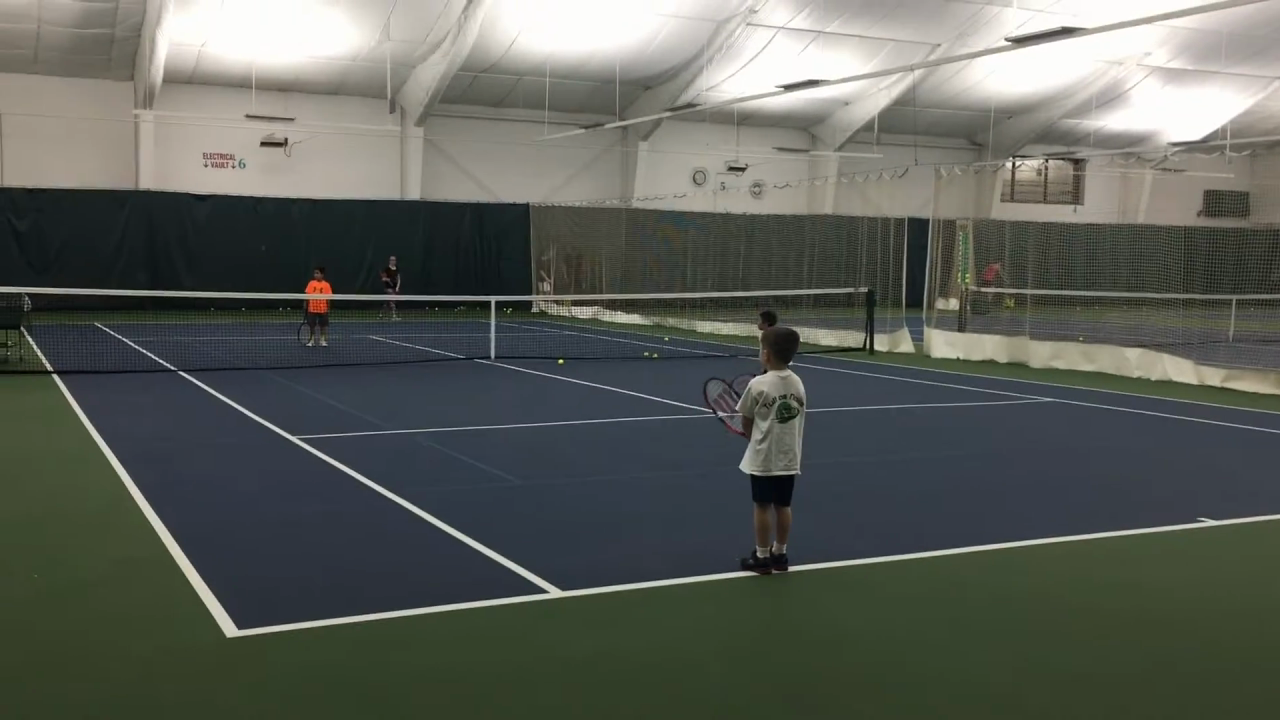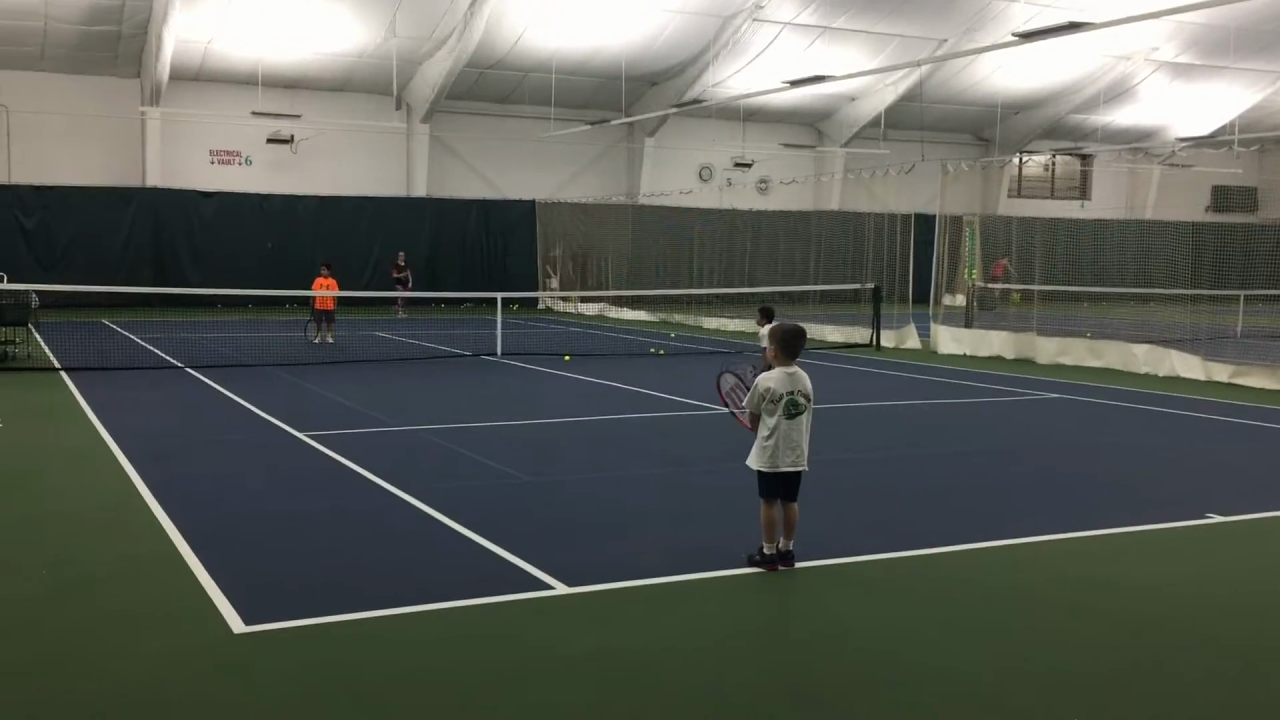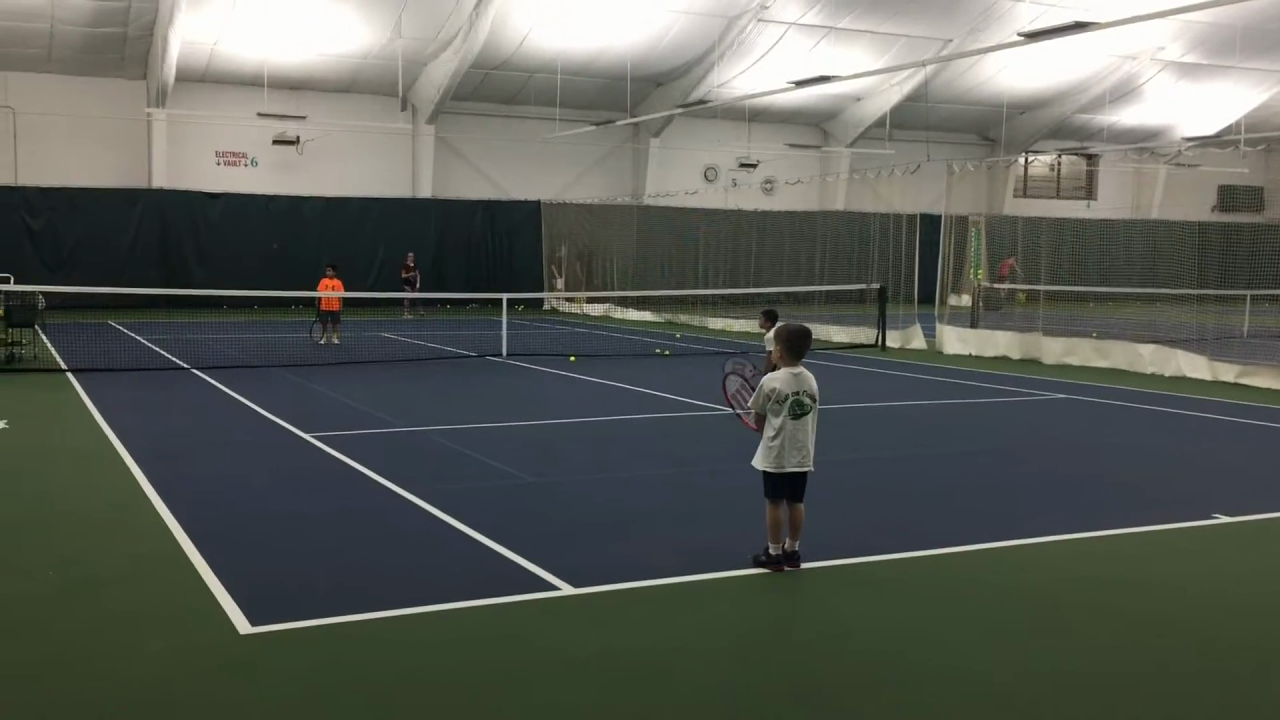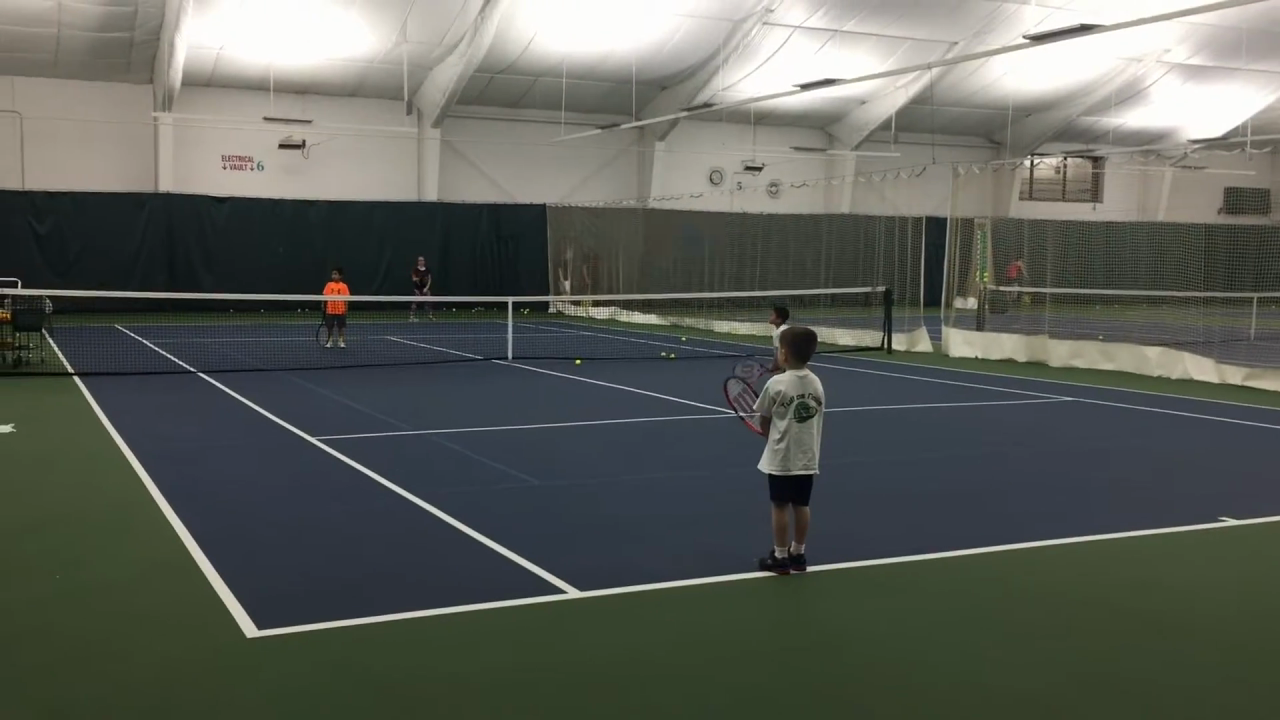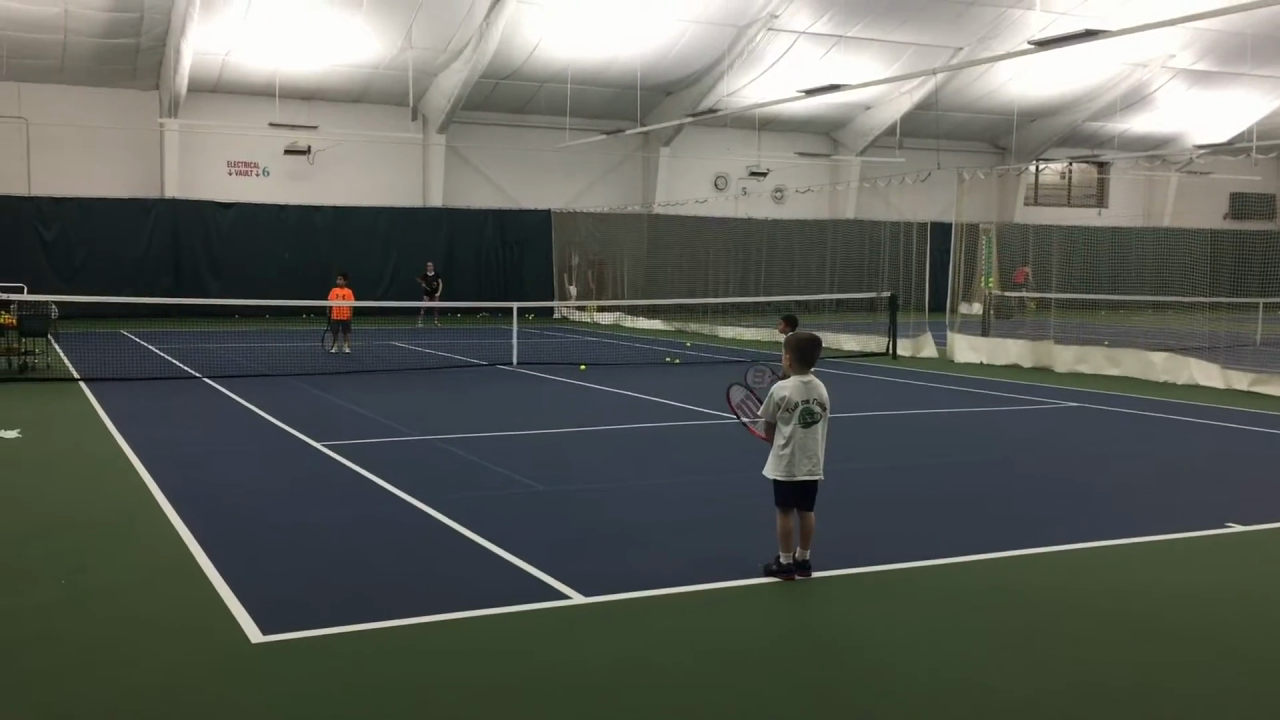
dt=0.2s
person 1, frame 1
left shoulder: (759, 384)
right shoulder: (798, 383)
left elbow: (746, 421)
right elbow: (796, 417)
left wrist: (753, 437)
left hip: (763, 457)
right hip: (789, 457)
left knee: (762, 506)
right knee: (783, 506)
left ankle: (762, 557)
right ankle: (779, 554)
person 1, frame 2
left shoulder: (766, 380)
right shoulder: (805, 379)
left elbow: (753, 417)
right elbow: (803, 414)
left wrist: (760, 432)
right wrist: (790, 438)
left hip: (770, 454)
right hip: (795, 453)
left knee: (769, 502)
right knee: (789, 502)
left ankle: (768, 553)
right ankle: (786, 550)
person 1, frame 3
left shoulder: (771, 381)
right shoulder: (811, 380)
left elbow: (759, 418)
right elbow: (809, 414)
left wrist: (766, 433)
right wrist: (797, 438)
left hip: (776, 454)
right hip: (802, 454)
left knee: (775, 503)
right knee: (795, 503)
left ankle: (774, 554)
right ankle: (792, 551)
person 1, frame 4
left shoulder: (776, 383)
right shoulder: (816, 383)
left elbow: (764, 420)
right elbow: (815, 416)
left wrist: (771, 436)
right wrist: (802, 442)
left hip: (781, 457)
right hip: (807, 457)
left knee: (780, 506)
right knee: (801, 505)
left ankle: (780, 557)
right ankle: (798, 554)
person 1, frame 5
left shoulder: (781, 389)
right shoulder: (821, 388)
left elbow: (769, 427)
right elbow: (819, 422)
left wrist: (775, 442)
right wrist: (808, 448)
left hip: (786, 463)
right hip: (812, 463)
left knee: (785, 512)
right knee: (806, 511)
left ankle: (785, 563)
right ankle: (803, 559)
